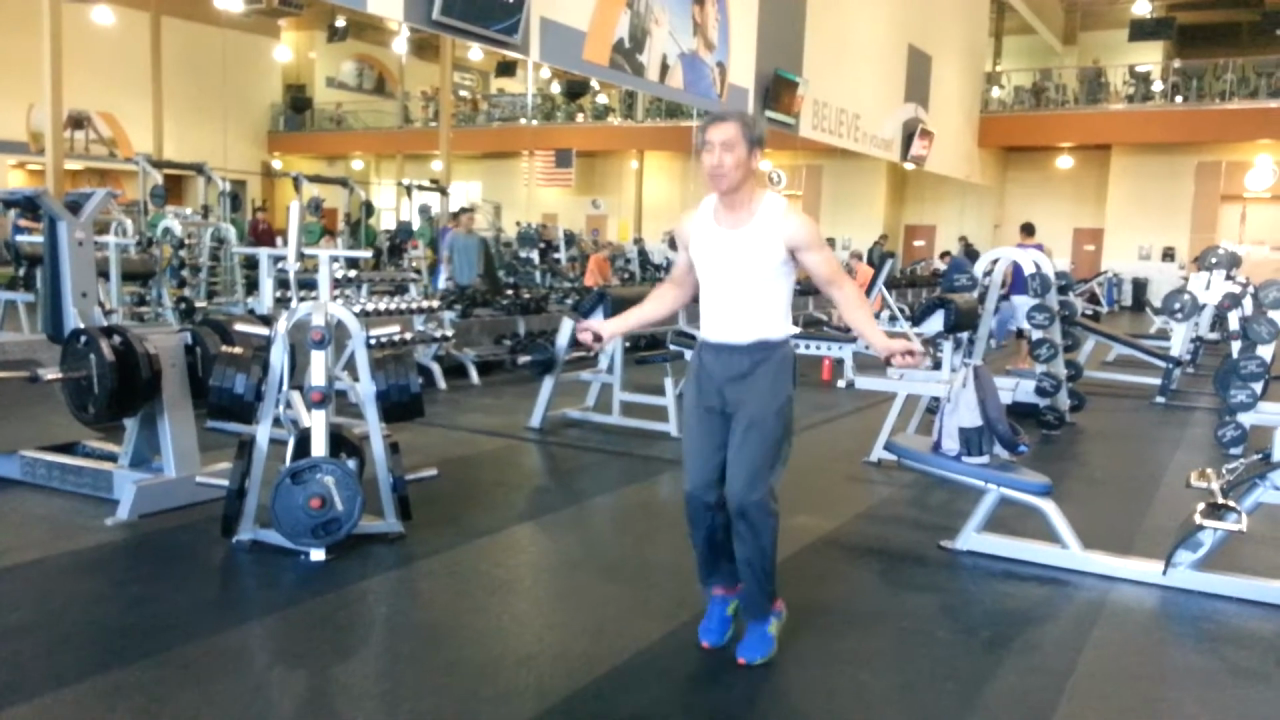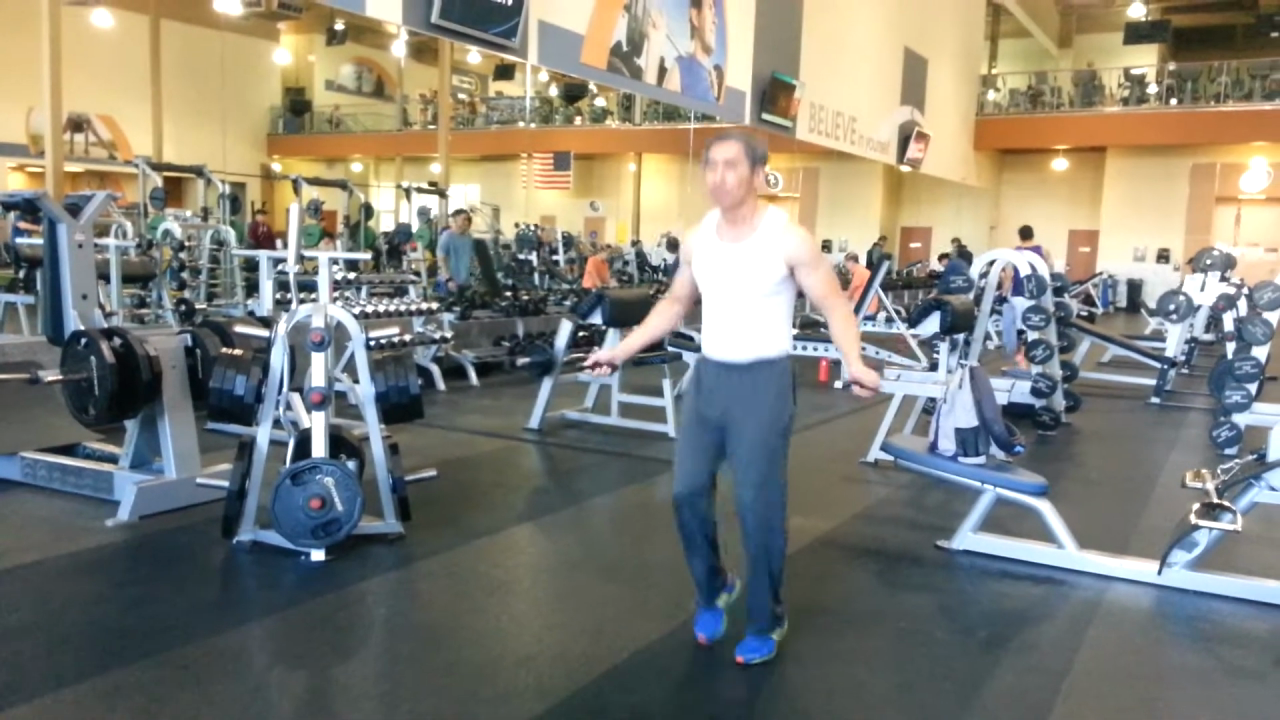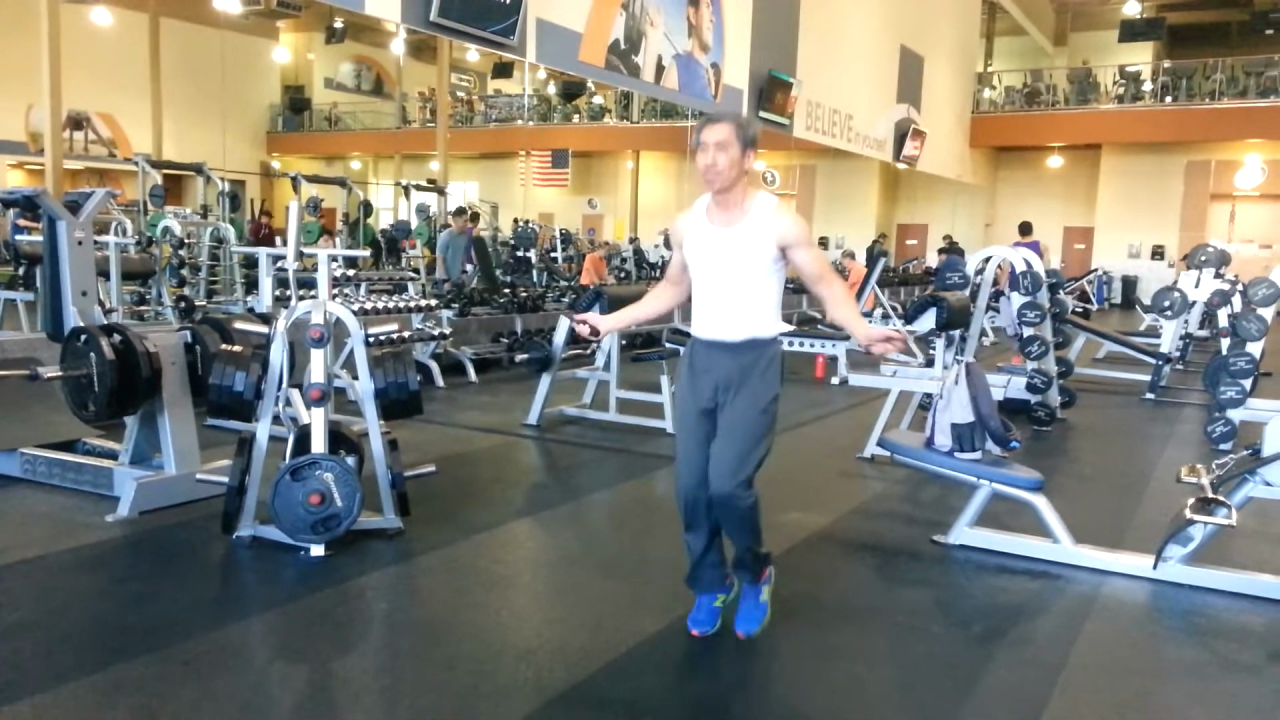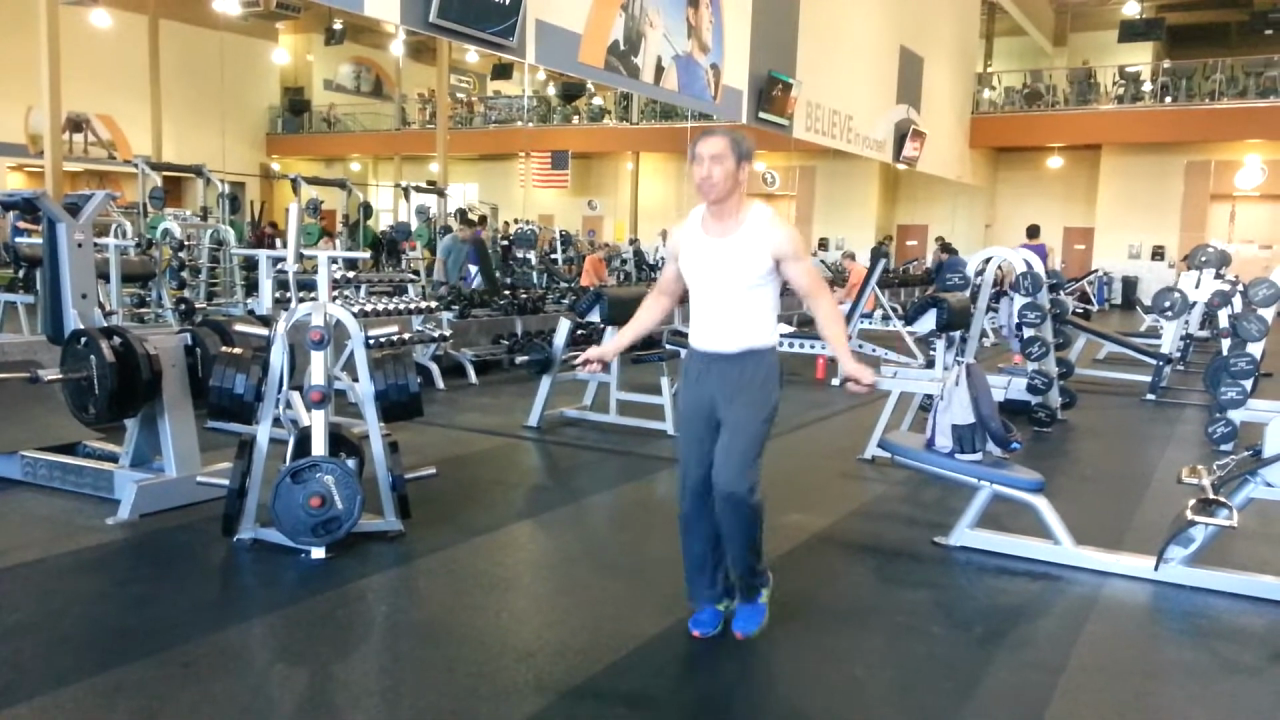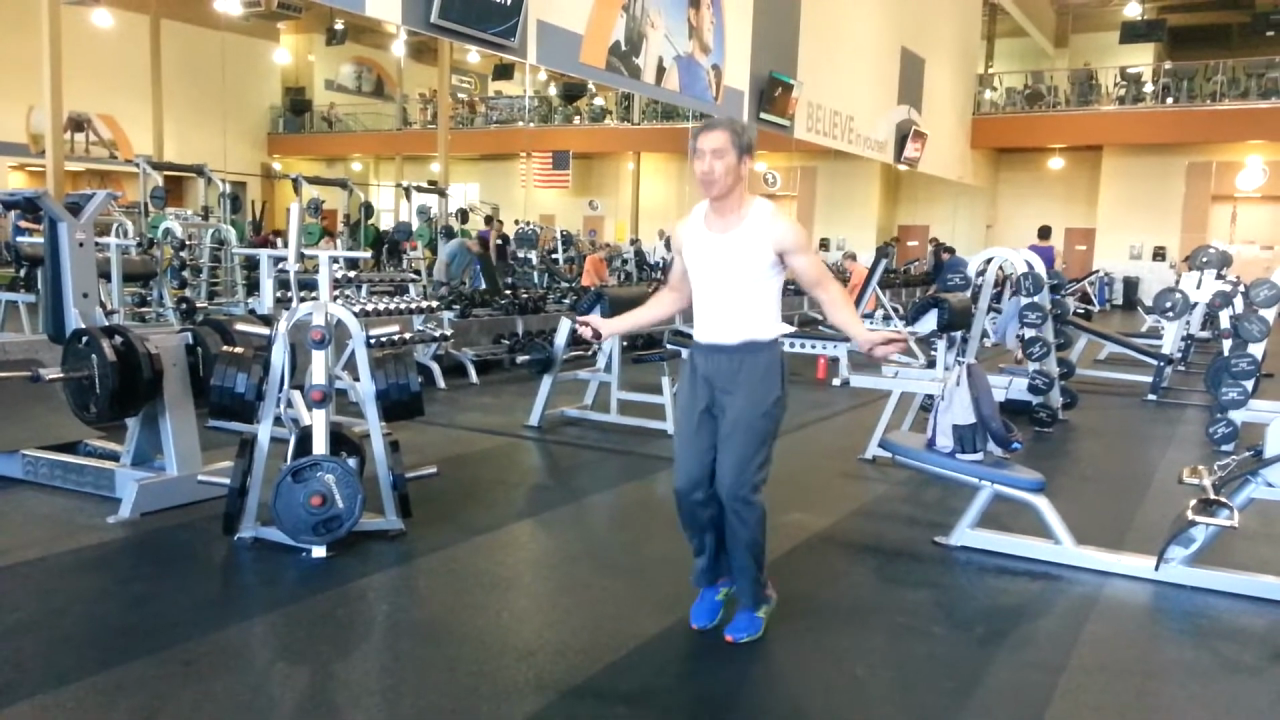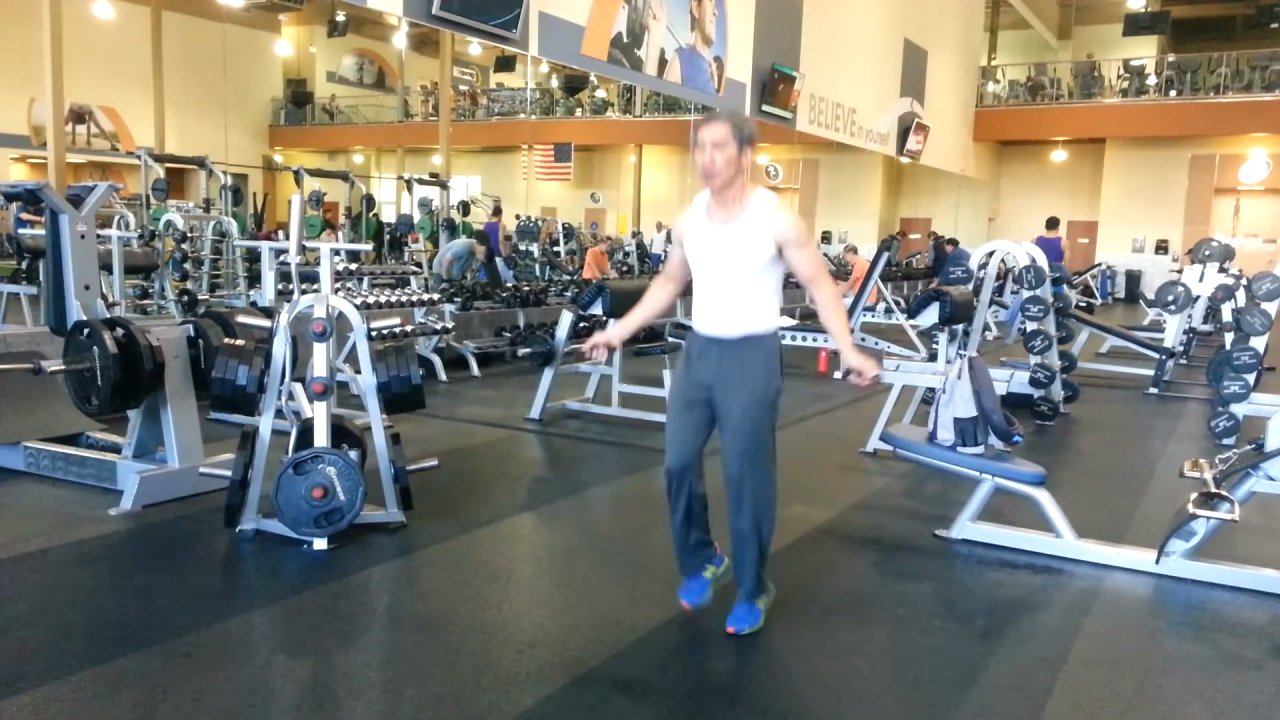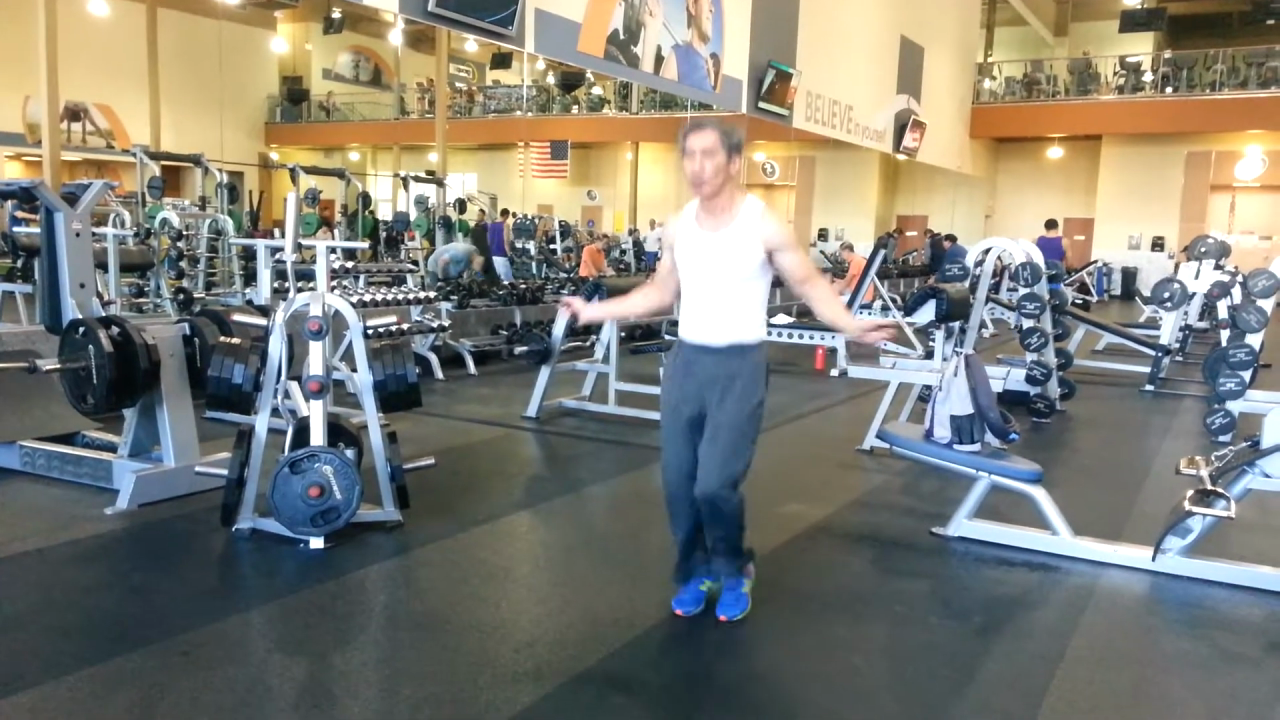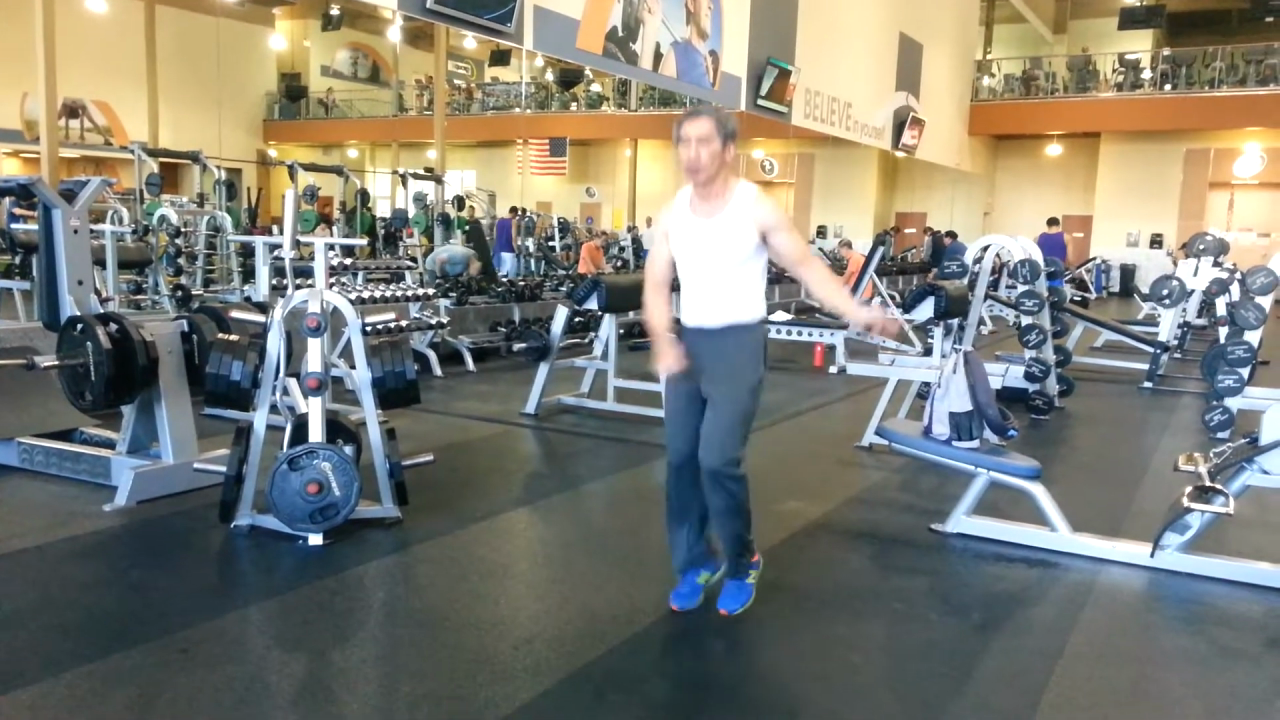
dt=0.2s
person 1, frame 1
left shoulder: (788, 222)
right shoulder: (693, 224)
left elbow: (839, 286)
right elbow: (677, 290)
left wrist: (878, 341)
right wrist: (614, 326)
left hip: (766, 365)
right hip: (709, 363)
left knee: (747, 492)
right knee: (700, 489)
left ankle: (763, 610)
right ankle: (723, 584)
person 1, frame 2
left shoulder: (789, 238)
right shoulder: (696, 239)
left elbow: (832, 304)
right elbow: (676, 303)
left wrist: (854, 362)
right wrist: (622, 350)
left hip: (764, 380)
right hip: (709, 377)
left knee: (759, 508)
right knee: (688, 494)
left ankle: (766, 622)
right ankle: (713, 590)
person 1, frame 3
left shoulder: (780, 221)
right shoulder: (687, 223)
left elbow: (826, 284)
right elbow: (673, 287)
left wrist: (863, 333)
right wrist: (611, 321)
left hip: (755, 361)
right hip: (700, 359)
left knee: (727, 480)
right knee: (693, 484)
left ankle: (755, 572)
right ankle: (712, 585)
person 1, frame 4
left shoulder: (775, 233)
right shoulder: (682, 237)
left elbow: (818, 298)
right elbow: (663, 298)
left wrist: (846, 360)
right wrist: (613, 346)
left hip: (753, 370)
right hip: (699, 369)
left knee: (733, 486)
right knee: (696, 493)
left ankle: (752, 587)
right ankle: (711, 594)
person 1, frame 5
left shoulder: (777, 227)
right shoulder: (686, 229)
left elbow: (824, 288)
left wrist: (865, 338)
right wrist: (612, 325)
left hip: (756, 364)
right hip: (702, 363)
left knee: (736, 485)
right knee: (689, 483)
left ankle: (754, 597)
right ankle: (713, 578)
person 1, frame 6
left shoulder: (777, 218)
right shoulder: (689, 220)
left elbow: (820, 285)
right elbow: (670, 282)
left wrist: (849, 352)
right wrist: (619, 332)
left hip: (751, 356)
right hip: (700, 351)
left knee: (747, 477)
right knee: (679, 465)
left ankle: (752, 590)
right ankle: (700, 560)
person 1, frame 7
left shoulder: (765, 226)
right shoulder: (678, 227)
left elbow: (810, 284)
right elbow: (662, 292)
left wrist: (853, 325)
right wrist: (596, 311)
left hip: (738, 366)
right hip: (686, 361)
left knee: (714, 485)
right knee: (679, 483)
left ankle: (734, 571)
right ankle: (694, 572)
person 1, frame 8
left shoulder: (758, 207)
right shoulder: (672, 214)
left elbow: (808, 269)
right elbow: (655, 287)
left wrist: (859, 312)
right wrist: (662, 339)
left hip: (738, 344)
right hip: (689, 343)
left knee: (717, 459)
right knee: (681, 462)
left ankle: (740, 565)
right ankle: (695, 564)
